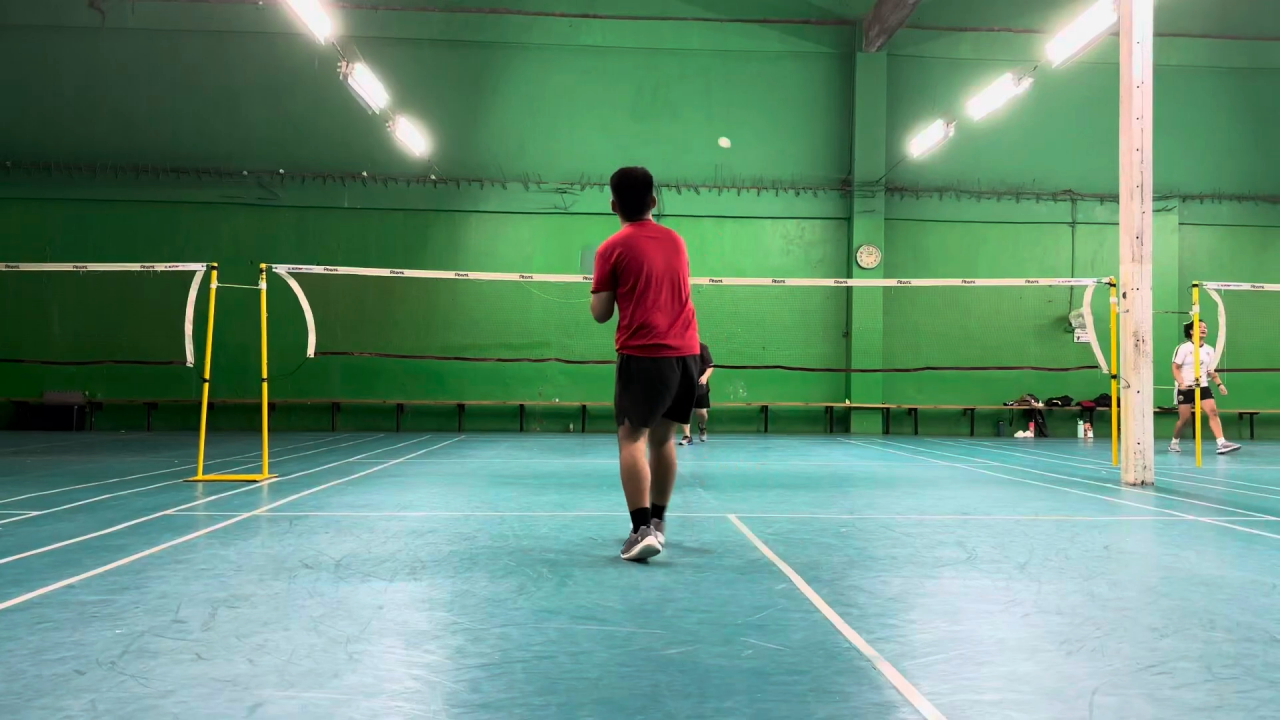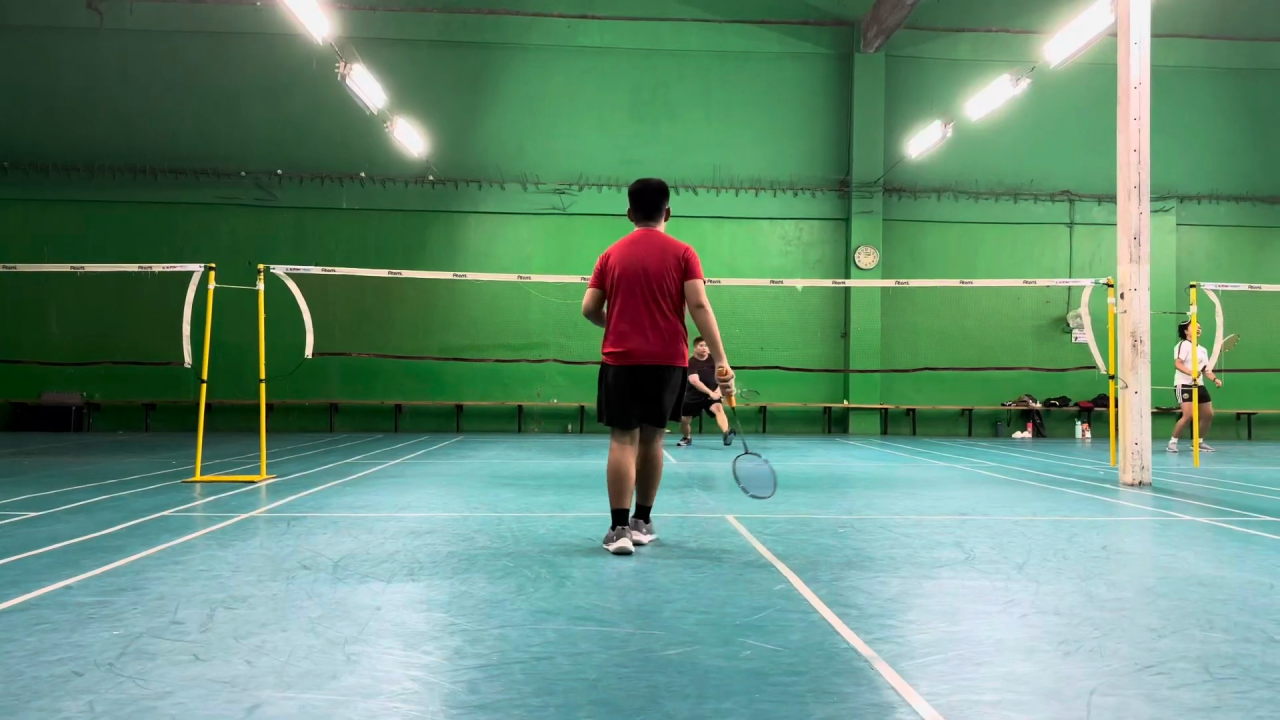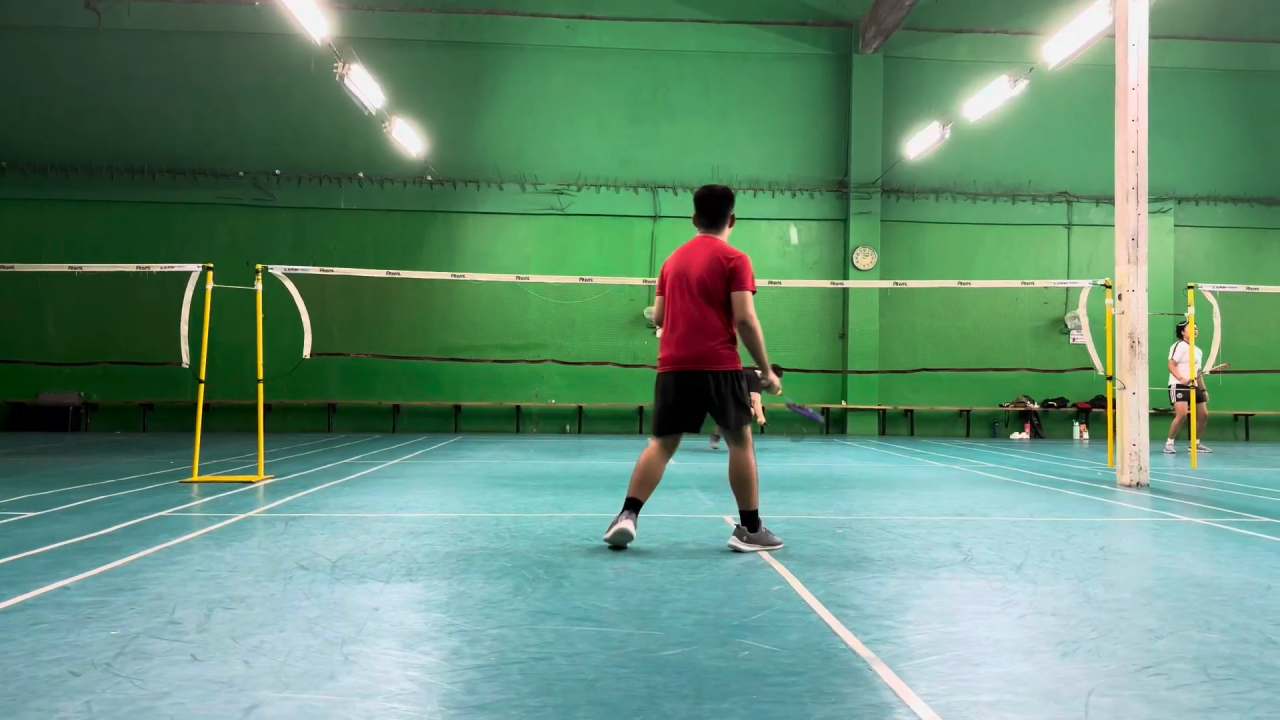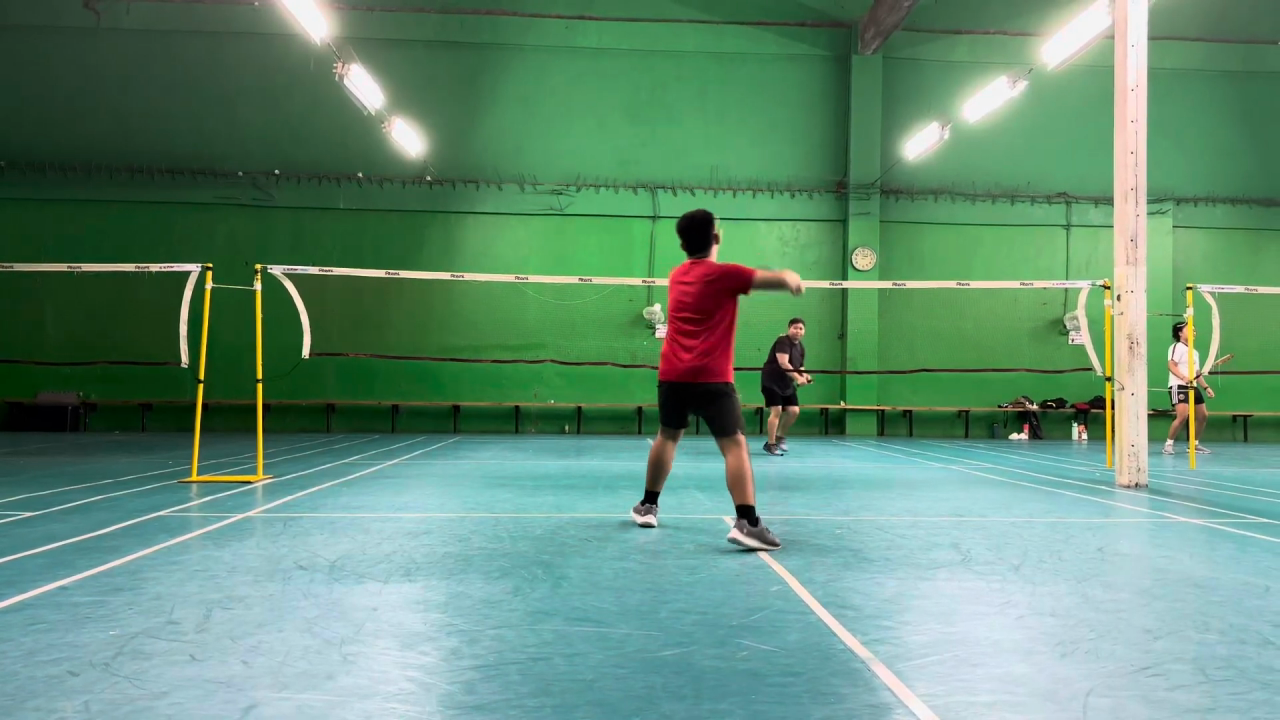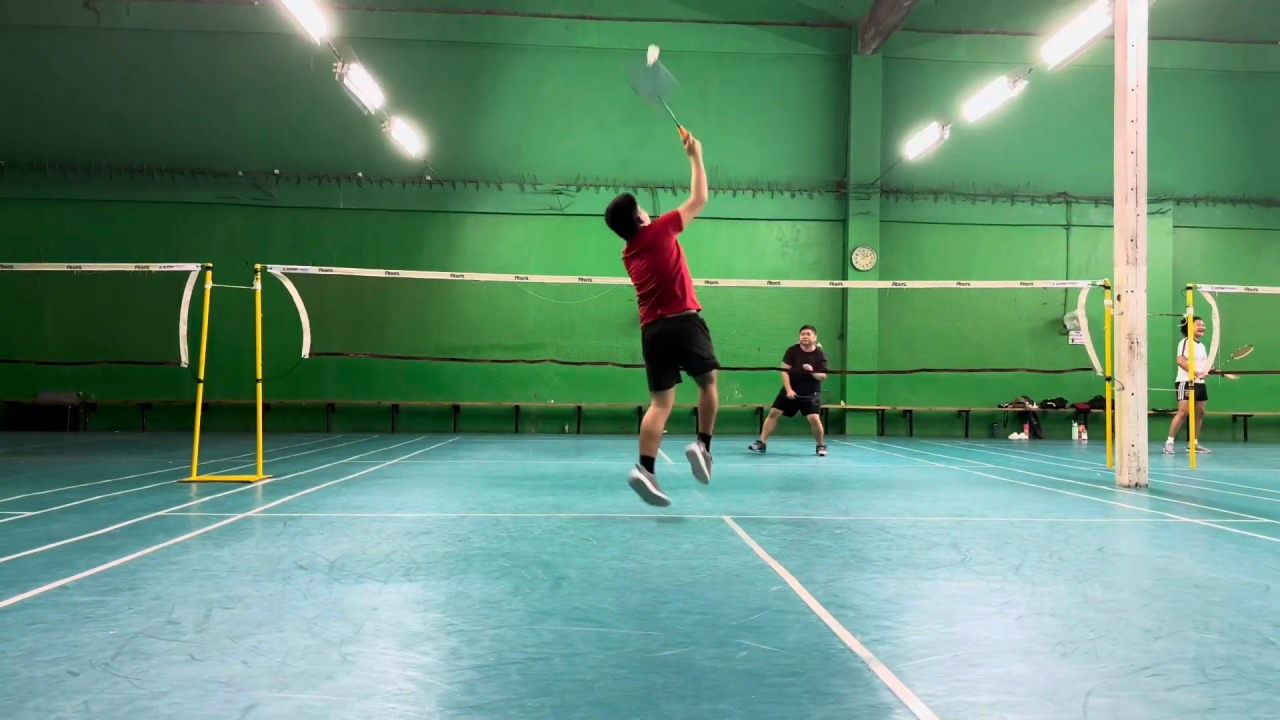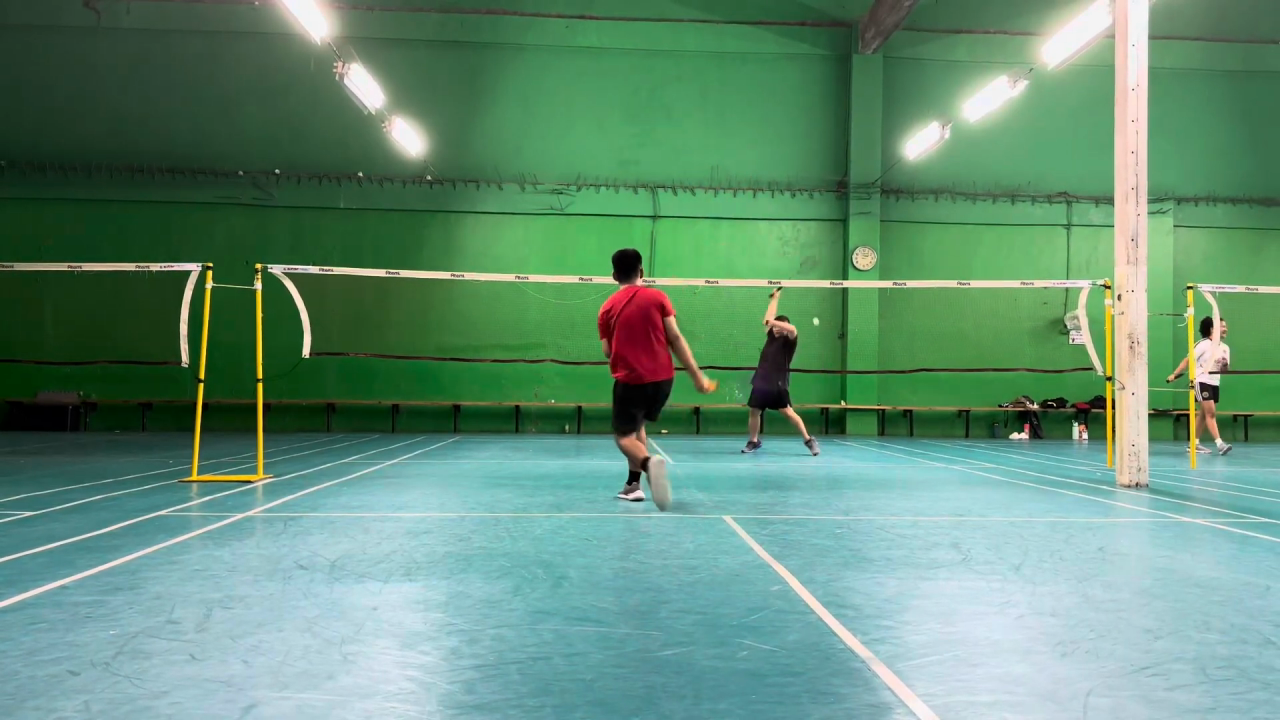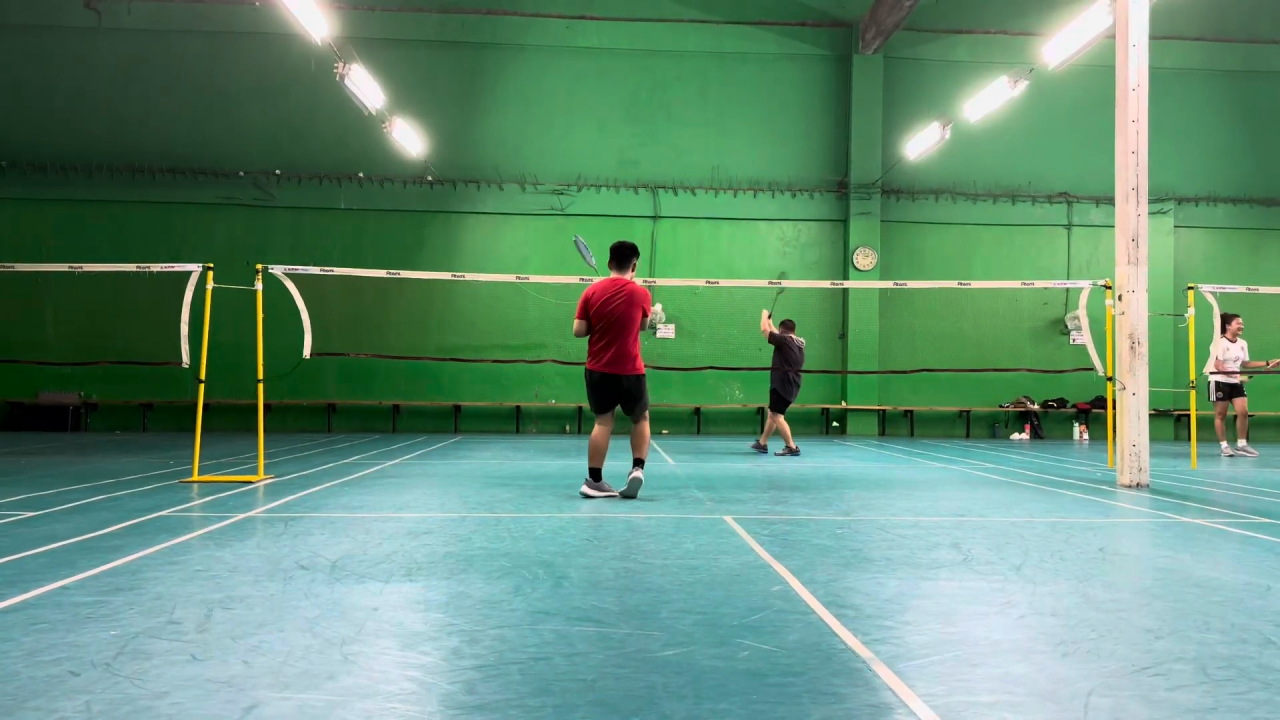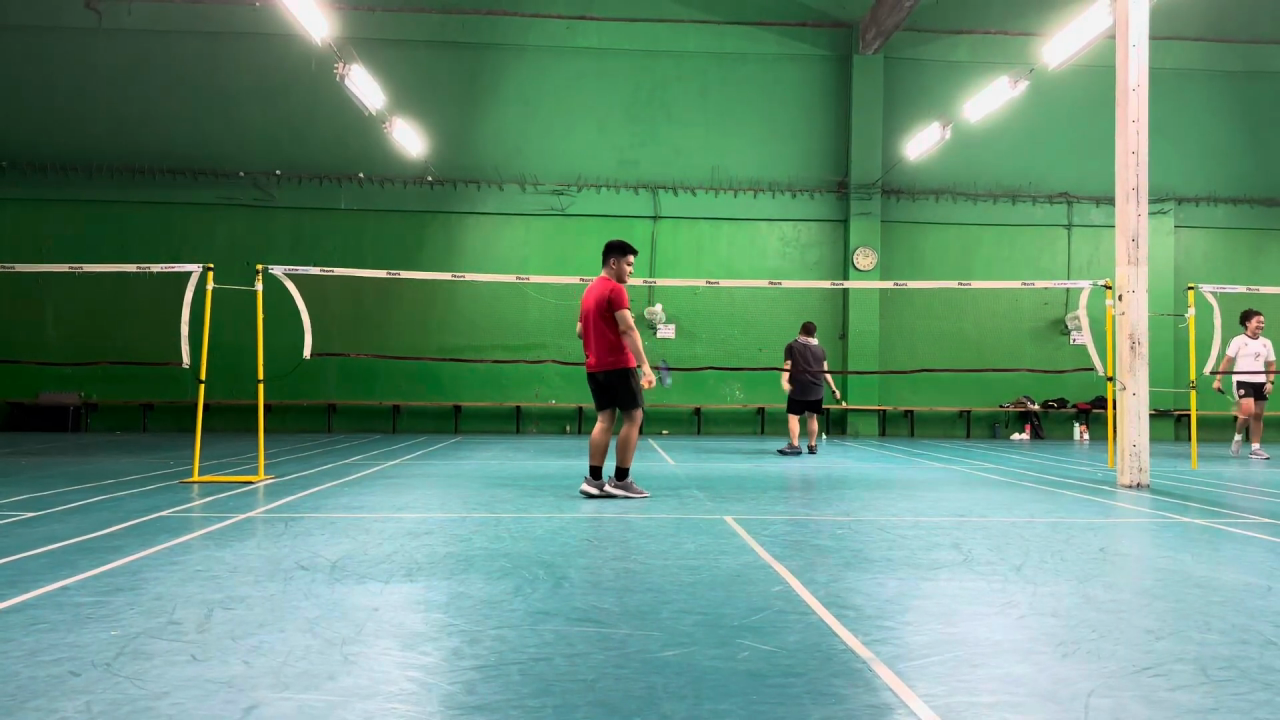
dt=0.5s
person 1, frame 1
left shoulder: (612, 249)
right shoulder: (676, 241)
left elbow: (600, 313)
left hip: (643, 353)
right hip: (685, 352)
left knee: (633, 438)
right knee: (661, 437)
left ankle: (644, 528)
right ankle: (655, 521)
person 1, frame 2
left shoulder: (612, 254)
right shoulder: (683, 253)
left elbow: (589, 309)
right elbow: (700, 306)
right wrist: (720, 360)
left hip: (621, 360)
right hip: (668, 360)
left knee: (622, 441)
right knee: (652, 440)
left ankle: (620, 528)
right ankle: (642, 521)
person 1, frame 3
left shoulder: (674, 259)
right shoulder: (734, 259)
left elbow: (658, 317)
right elbow: (744, 319)
right wrist: (766, 370)
left hip: (672, 366)
right hip: (717, 366)
left knee: (661, 445)
right knee: (740, 442)
left ankle: (626, 517)
right ankle: (750, 529)
person 1, frame 4
left shoulder: (677, 275)
right shoulder: (723, 274)
right elbow: (779, 279)
right wrist: (793, 280)
left hip: (671, 374)
right hip: (710, 377)
left knee: (667, 436)
right knee: (735, 446)
left ankle: (647, 506)
right ankle: (748, 523)
person 1, frame 5
left shoulder: (629, 254)
right shoulder: (659, 232)
right elbow: (698, 200)
left wrist: (618, 218)
right wrist: (696, 158)
left hip: (655, 330)
right hip: (685, 322)
left knee: (659, 402)
right knee: (707, 383)
left ankle: (645, 468)
right ankle: (702, 447)
person 1, frame 6
left shoulder: (607, 308)
right shoulder: (655, 297)
left elbow: (608, 353)
right elbow: (676, 340)
right wrist: (696, 375)
left hip: (630, 380)
right hip: (662, 377)
left knee: (625, 437)
right knee: (637, 429)
left ankle: (650, 464)
right ankle: (633, 485)
person 1, frame 7
left shoulder: (592, 292)
right shoulder: (641, 294)
left elbow: (579, 331)
left hip: (597, 370)
right hip: (630, 371)
left knee: (603, 423)
right knee: (640, 420)
left ankle: (594, 482)
right ankle: (637, 470)
person 1, frame 8
left shoulder: (590, 291)
right shoulder: (615, 290)
left elbow: (581, 331)
right elbow: (628, 330)
right wrist: (645, 366)
left hip: (595, 368)
right hip: (618, 365)
left knee: (604, 420)
right knee: (633, 418)
left ankle: (594, 480)
right ankle: (620, 481)
